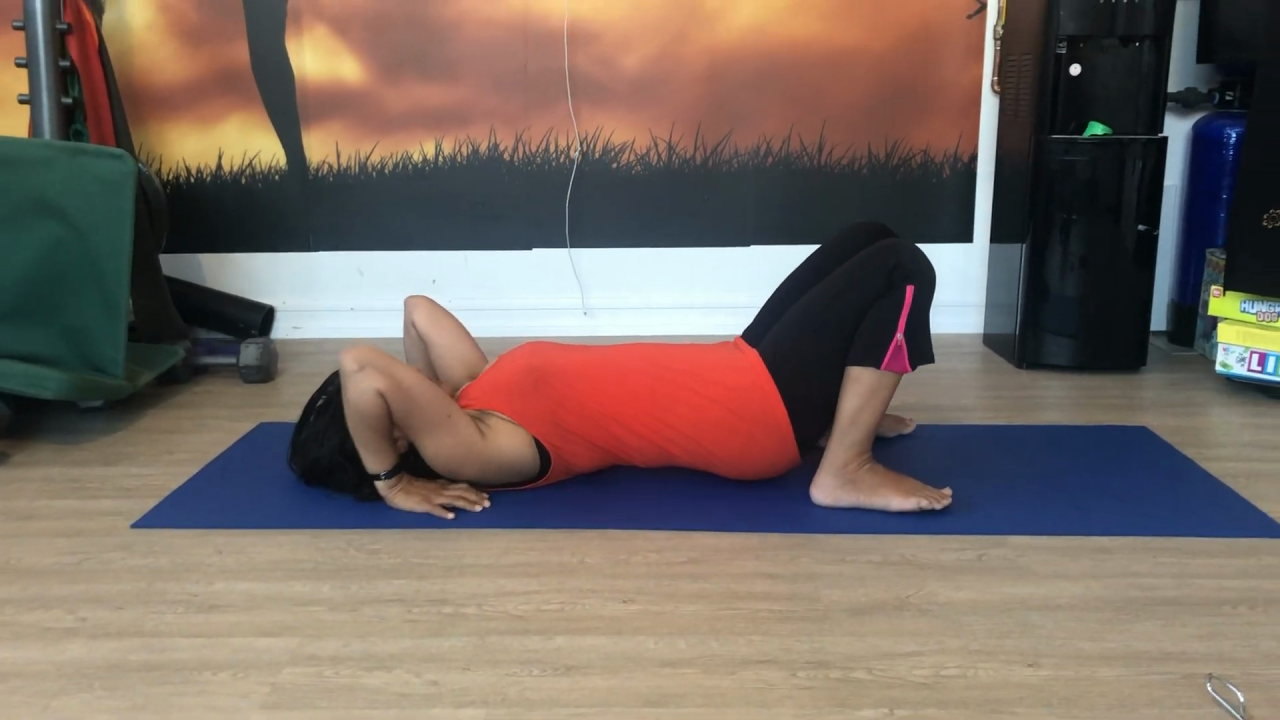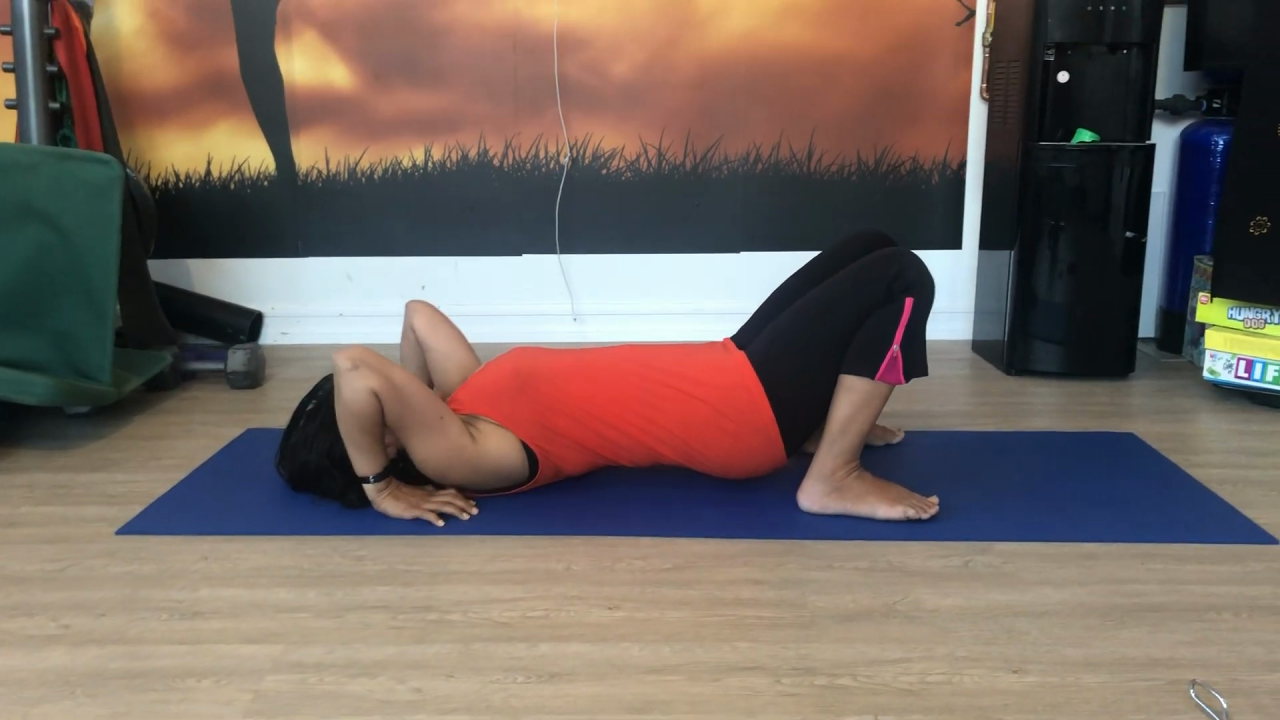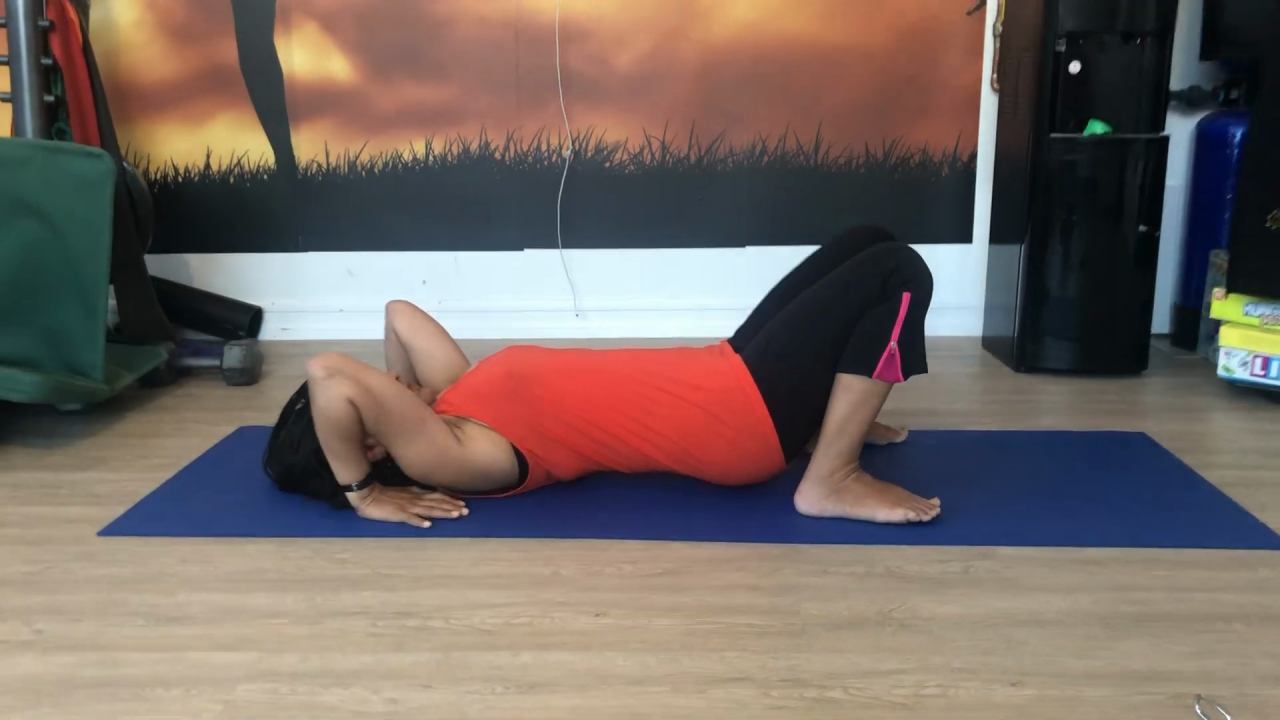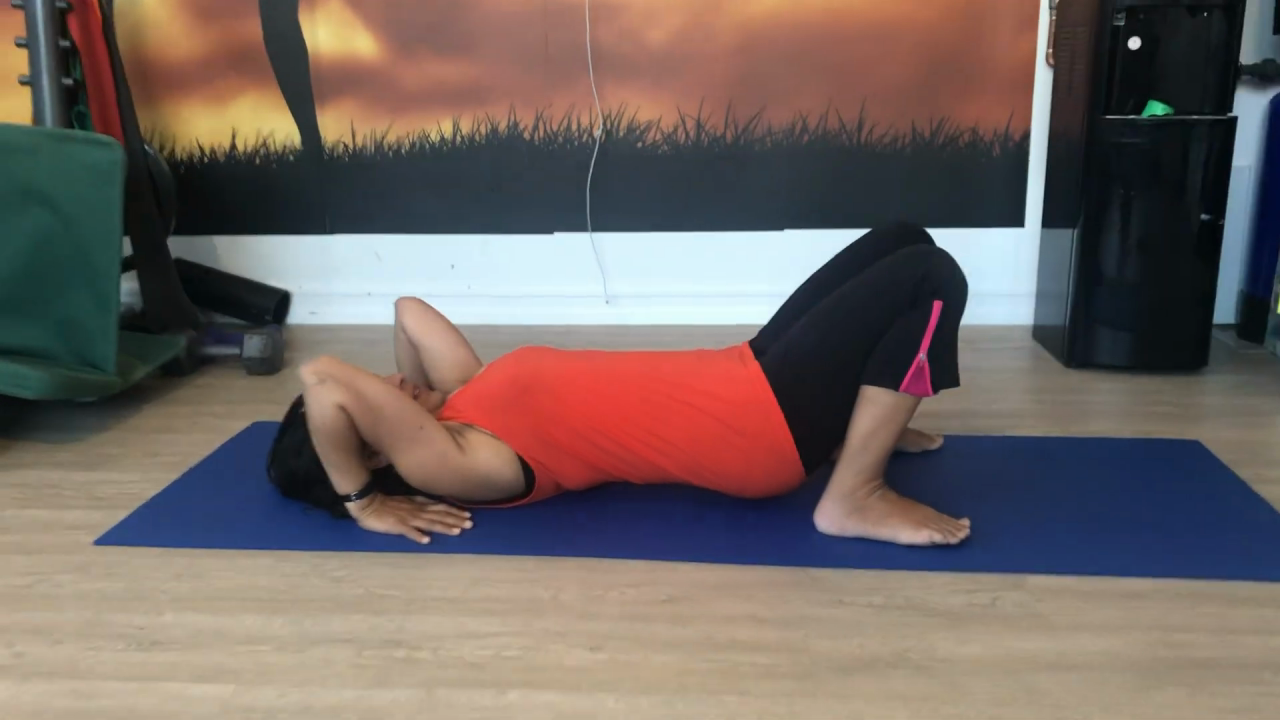
dt=0.3s
person 1, frame 1
left shoulder: (469, 393)
right shoulder: (467, 453)
left elbow: (418, 308)
right wrist: (392, 484)
left hip: (739, 372)
right hip: (756, 416)
left knee: (871, 239)
right knee: (901, 267)
left ankle: (845, 410)
right ankle: (846, 471)
person 1, frame 2
left shoulder: (458, 400)
right shoulder: (457, 456)
left elbow: (419, 313)
left hip: (731, 373)
right hip: (747, 413)
left knee: (872, 251)
right knee: (902, 277)
left ankle: (830, 420)
right ankle: (834, 479)
person 1, frame 3
left shoulder: (448, 399)
right shoulder: (445, 459)
left elbow: (399, 312)
left hip: (725, 374)
right hip: (743, 421)
left knee: (869, 244)
right knee: (897, 271)
left ankle: (832, 418)
right ankle: (833, 481)
person 1, frame 4
left shoulder: (458, 404)
right shoulder: (449, 464)
left elbow: (410, 309)
left hip: (746, 378)
right hip: (760, 428)
left knee: (903, 244)
right knee: (930, 277)
left ankle: (865, 427)
right ankle: (854, 497)
